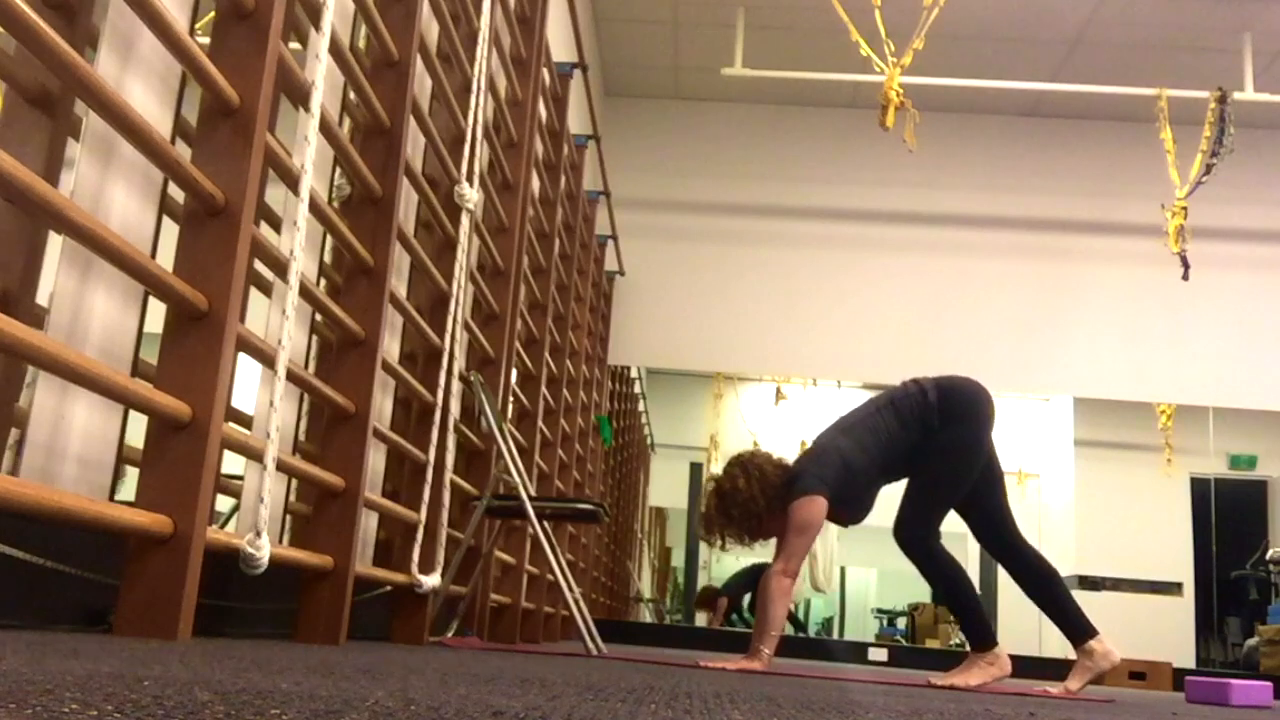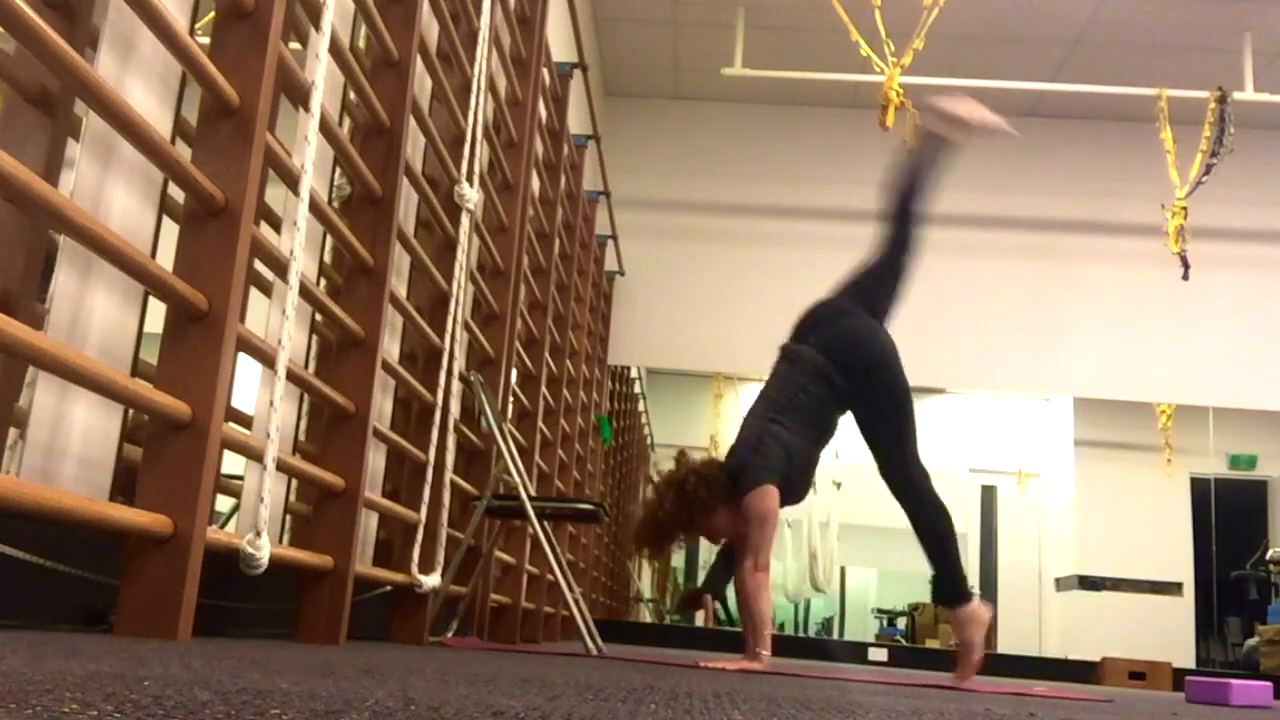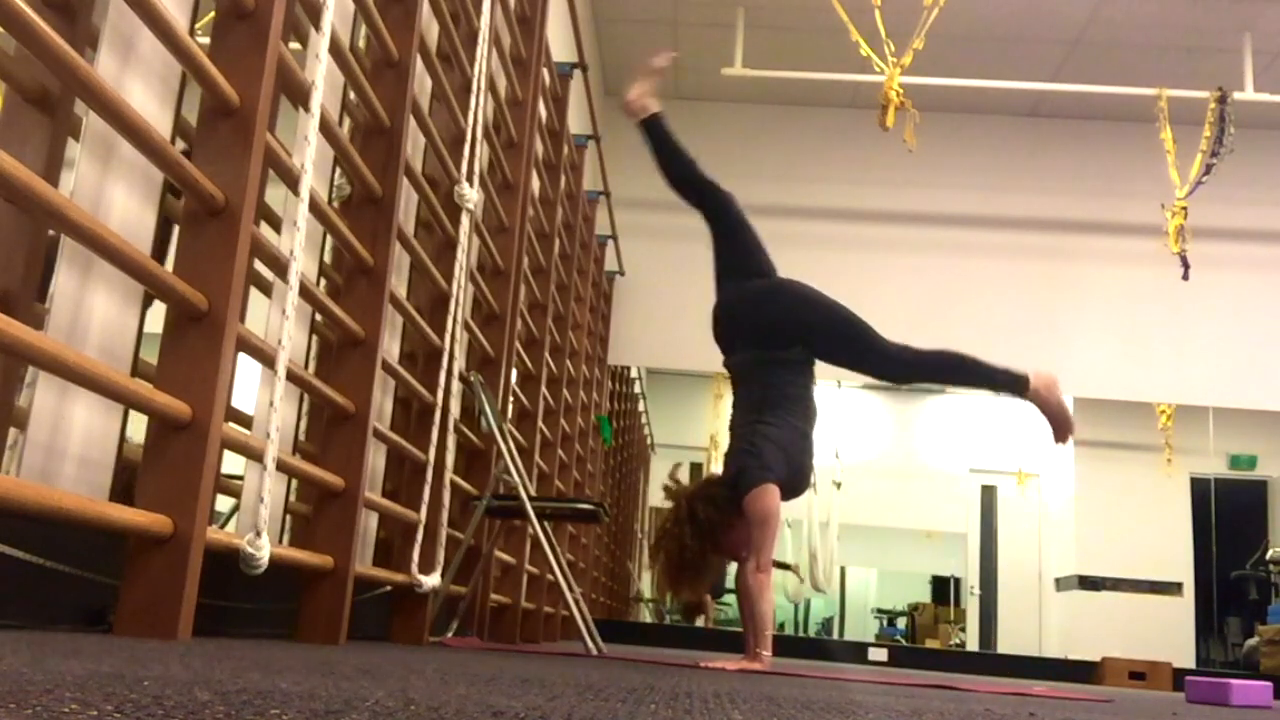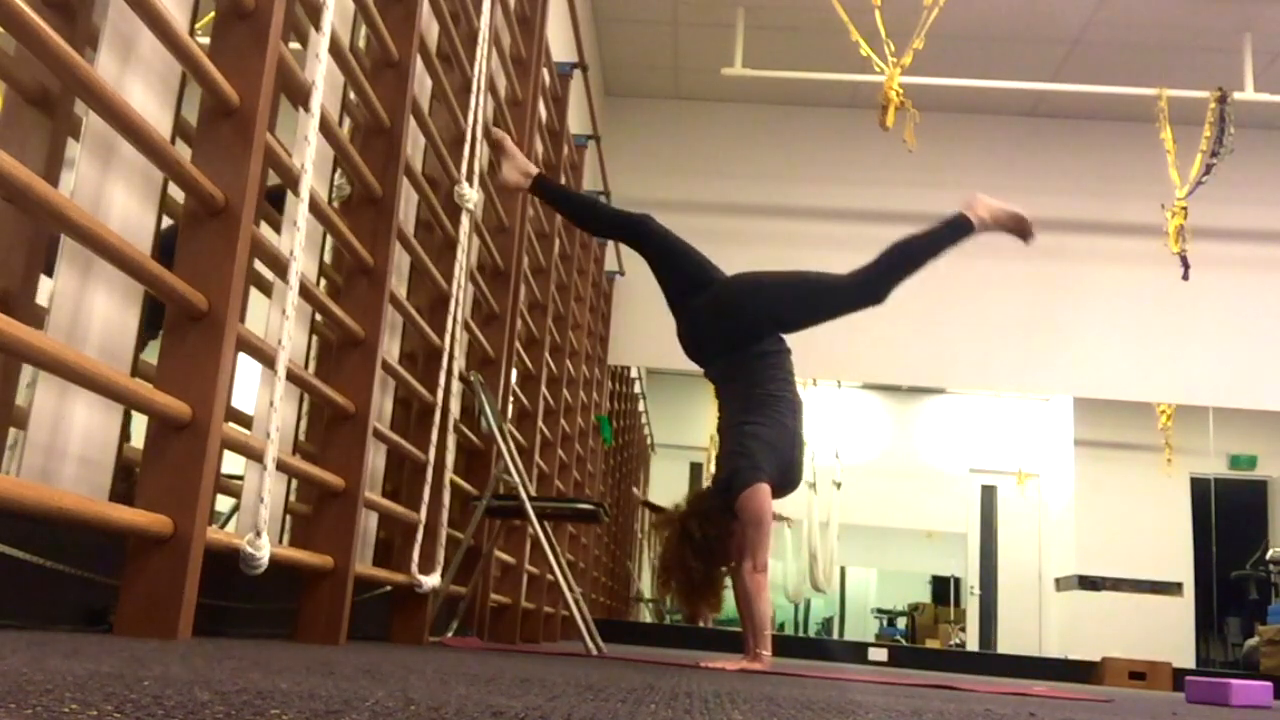
dt=0.5s
person 1, frame 1
left shoulder: (809, 488)
right shoulder: (797, 486)
left elbow: (782, 573)
right elbow: (782, 574)
left wrist: (758, 654)
right wrist: (763, 649)
left hip: (959, 410)
right hip: (948, 421)
left knee: (914, 534)
right knee: (1004, 542)
left ankle: (988, 654)
right ankle: (1091, 647)
person 1, frame 2
left shoulder: (754, 481)
right shoulder: (736, 482)
left elbow: (757, 571)
right elbow: (747, 570)
left wrist: (757, 654)
right wrist: (751, 649)
left hip: (855, 353)
right hip: (822, 341)
left knee: (907, 480)
right knee: (895, 244)
left ankle: (964, 605)
right ankle: (939, 126)
person 1, frame 3
left shoulder: (754, 484)
left elbow: (757, 571)
left wrist: (758, 655)
left hip: (783, 322)
right hip: (746, 317)
left knee: (902, 363)
right knee: (711, 201)
right ankle: (647, 112)
person 1, frame 4
left shoulder: (746, 484)
left elbow: (754, 571)
left wrist: (758, 653)
right wrist: (754, 651)
left hip: (740, 326)
right hip: (721, 332)
left knee: (869, 284)
right knee: (664, 237)
